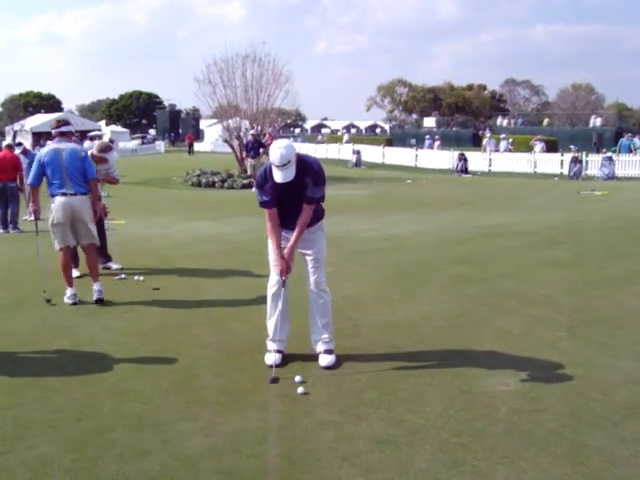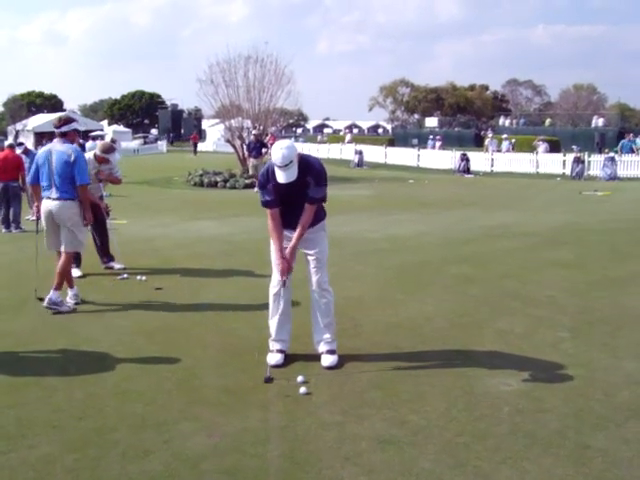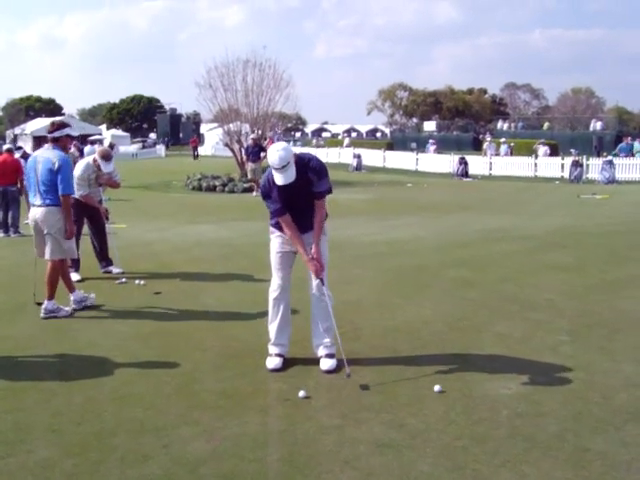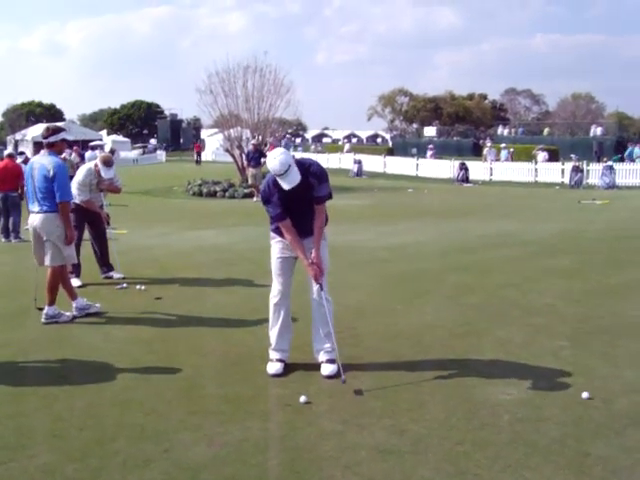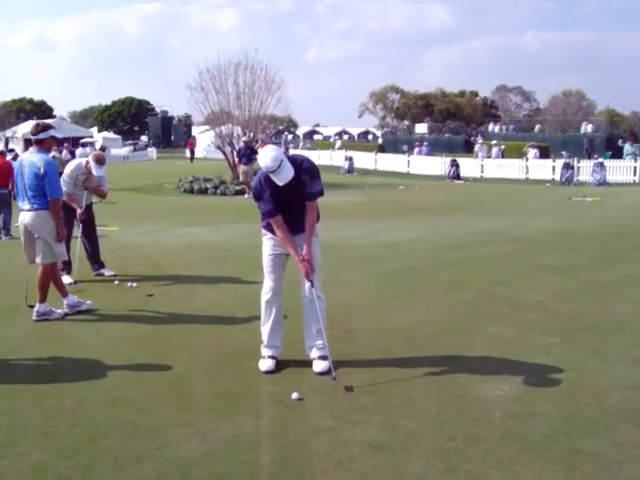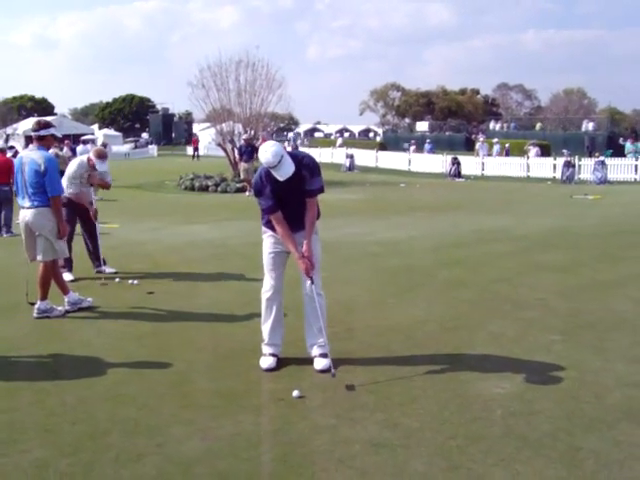
dt=0.5s
person 1, frame 1
left shoulder: (313, 170)
right shoulder: (264, 176)
left elbow: (307, 212)
right elbow: (271, 218)
left wrist: (291, 249)
right wrist: (278, 255)
left hip: (311, 229)
right hip: (280, 231)
left knee: (318, 285)
right knee: (276, 285)
left ankle: (324, 344)
right ankle: (276, 344)
person 1, frame 2
left shoulder: (315, 169)
right shoulder: (266, 176)
left elbow: (309, 213)
right elbow: (273, 218)
left wrist: (293, 250)
right wrist: (279, 255)
left hip: (313, 229)
right hip: (283, 230)
left knee: (320, 284)
right knee: (278, 284)
left ankle: (327, 344)
right ankle: (278, 344)
person 1, frame 3
left shoulder: (315, 167)
right shoulder: (268, 184)
left elbow: (320, 208)
right elbow: (287, 224)
left wrist: (316, 246)
right wrist: (306, 258)
left hip: (314, 231)
right hip: (282, 234)
left knee: (320, 288)
right knee: (279, 288)
left ankle: (325, 348)
right ankle: (277, 348)
person 1, frame 4
left shoulder: (315, 171)
right shoulder: (269, 189)
left elbow: (320, 212)
right elbow: (287, 229)
left wrist: (316, 251)
right wrist: (306, 263)
left hip: (313, 236)
right hip: (283, 239)
left knee: (320, 293)
right knee: (279, 293)
left ankle: (326, 353)
right ankle: (277, 354)
person 1, frame 5
left shoulder: (307, 167)
right shoulder: (261, 185)
left elbow: (312, 208)
right elbow: (279, 226)
left wrist: (307, 246)
right wrist: (297, 259)
left hip: (305, 233)
right hip: (275, 236)
left knee: (312, 290)
right knee: (271, 291)
left ankle: (318, 350)
right ankle: (270, 350)
person 1, frame 6
left shoulder: (307, 164)
right shoulder: (261, 181)
left elbow: (311, 205)
right elbow: (278, 221)
left wrist: (307, 244)
right wrist: (297, 256)
left hip: (305, 231)
right hip: (275, 234)
left knee: (313, 288)
right knee: (271, 289)
left ankle: (319, 348)
right ankle: (270, 348)
person 2, frame 1
left shoulder: (43, 153)
right shoulder: (80, 150)
left elbow: (33, 183)
right elbow: (92, 179)
left wrist: (34, 203)
right wrist: (96, 203)
left hip: (59, 202)
right hip: (81, 201)
left knee: (64, 249)
right knee: (88, 246)
left ankle: (70, 291)
right ankle: (97, 287)
person 2, frame 2
left shoulder: (42, 152)
right shoulder: (74, 152)
left elbow: (33, 182)
right elbow: (82, 185)
left wrist: (38, 202)
right wrist: (87, 209)
left hip: (48, 205)
right hip: (68, 206)
left knee: (61, 252)
right knee: (68, 253)
left ankle: (72, 292)
right ankle: (54, 296)
person 2, frame 3
left shoulder: (33, 157)
right shoulder: (61, 159)
left elbow: (29, 187)
right elbow: (64, 195)
right wrist: (69, 222)
left hip: (35, 211)
right hip: (53, 212)
left knee: (60, 256)
right knee: (56, 259)
left ankle: (75, 296)
right ankle: (49, 305)
person 2, frame 4
left shoulder: (31, 163)
right shoulder: (57, 165)
left elbow: (29, 194)
right elbow: (62, 202)
right wrist: (69, 228)
left hip: (34, 218)
right hip: (52, 218)
left knee: (59, 263)
right knee: (56, 265)
left ankle: (78, 304)
right ankle: (50, 311)
person 2, frame 5
left shoulder: (20, 161)
right shoulder: (47, 162)
left elbow: (18, 192)
right elbow: (53, 199)
right wrist: (60, 225)
left hip: (24, 216)
right hip: (42, 216)
left knee: (50, 261)
right knee: (46, 263)
left ankle: (69, 301)
right ankle: (41, 308)
person 2, frame 6
left shoulder: (20, 158)
right shoulder: (47, 159)
left elbow: (18, 189)
right elbow: (54, 196)
right wrist: (61, 222)
left hip: (25, 213)
right hip: (43, 213)
left knee: (51, 258)
right knee: (48, 260)
left ankle: (70, 298)
right ankle: (42, 305)
person 3, frame 1
left shoulder: (107, 161)
left elbow: (116, 180)
left wrist: (104, 177)
left knee: (99, 228)
left ankle: (105, 260)
right ankle: (73, 266)
person 3, frame 2
left shoulder: (109, 162)
left elbow: (118, 180)
left wrist: (107, 177)
right wrist: (100, 203)
left hip: (96, 196)
left knee: (101, 228)
left ankle: (107, 260)
right ankle: (74, 265)
person 3, frame 3
left shoulder: (108, 166)
right shoulder: (82, 168)
left elbow: (117, 184)
right elbow: (83, 194)
left wrist: (106, 181)
right wrist: (100, 206)
left hip: (95, 200)
right hip: (77, 200)
left knee: (100, 232)
right knee: (74, 234)
left ankle: (106, 264)
right ankle: (73, 269)
person 3, frame 4
left shoulder: (109, 171)
right shoulder: (84, 174)
left elbow: (118, 189)
right elbow: (84, 200)
left wrist: (107, 187)
right wrist: (101, 212)
left hip: (96, 206)
right hip: (78, 206)
left knee: (101, 238)
right knee: (75, 240)
left ankle: (107, 269)
right ankle: (74, 275)
person 3, frame 5
left shoulder: (100, 172)
right shoulder: (73, 167)
left elbow: (103, 195)
right elbow: (66, 192)
left wrist: (92, 187)
right wrist: (77, 208)
left hip: (86, 204)
right hip: (67, 204)
left knee: (91, 236)
right knee: (65, 238)
left ankle: (98, 267)
right ankle: (65, 272)
person 3, frame 6
left shoulder: (101, 167)
right shoulder: (76, 166)
left elbow: (108, 185)
right elbow: (73, 193)
left wrist: (98, 181)
right wrist: (89, 207)
left hip: (88, 201)
right hip: (69, 201)
left knee: (93, 233)
right knee: (67, 235)
left ankle: (99, 264)
right ankle: (66, 269)
